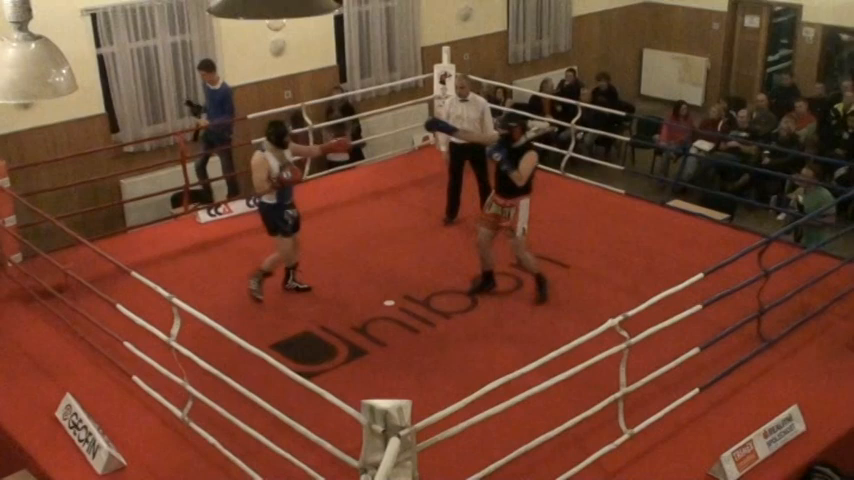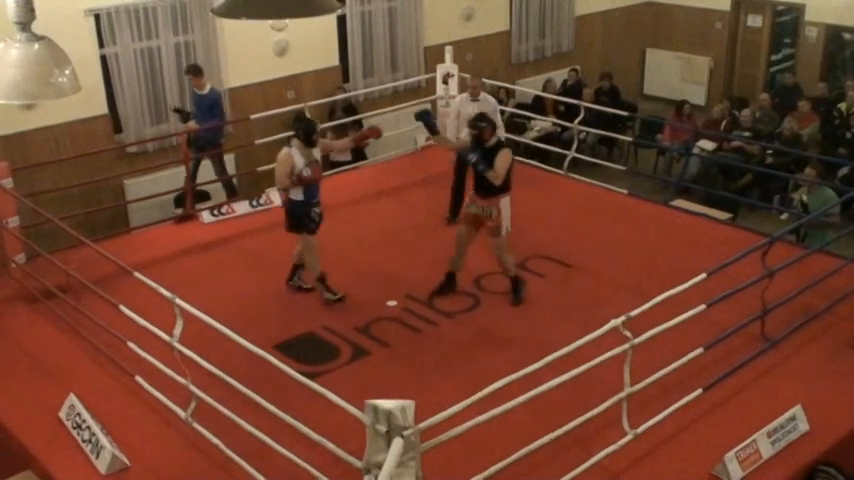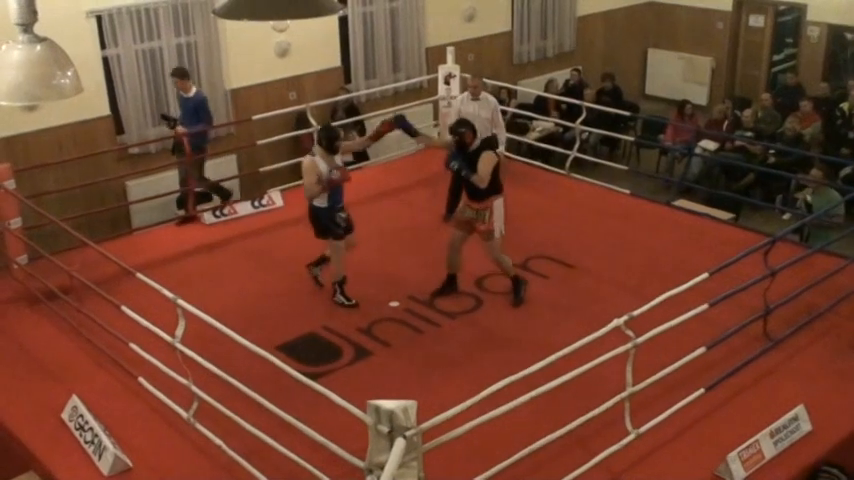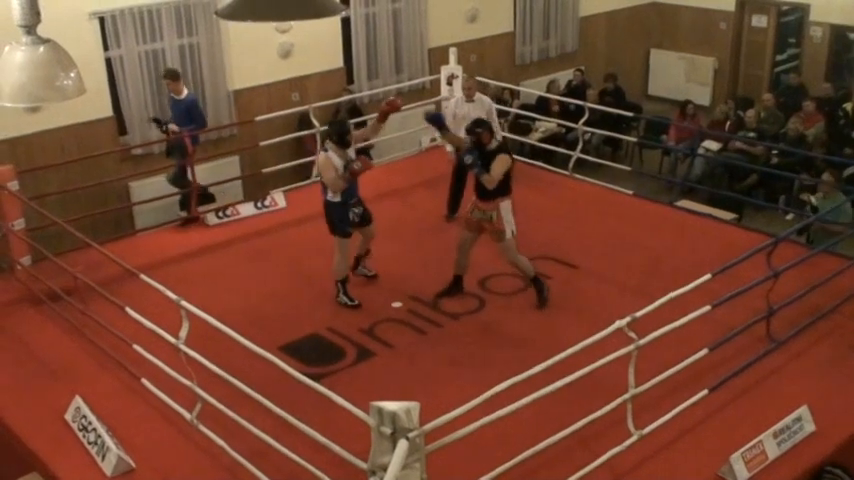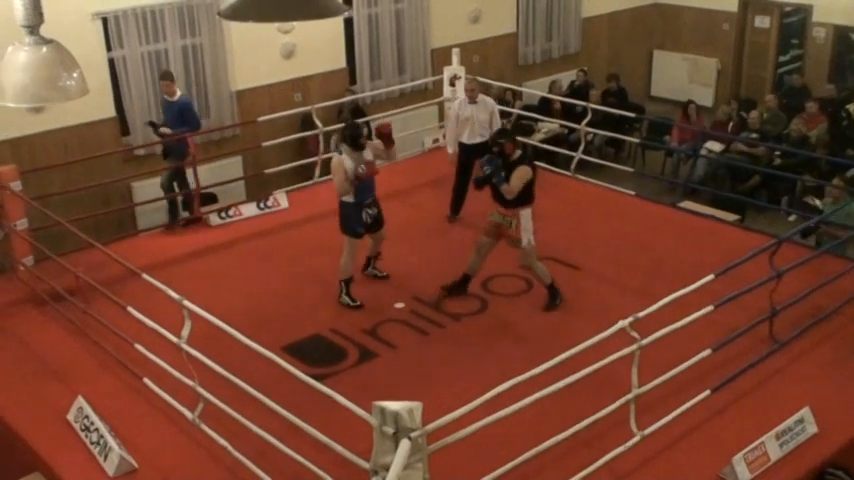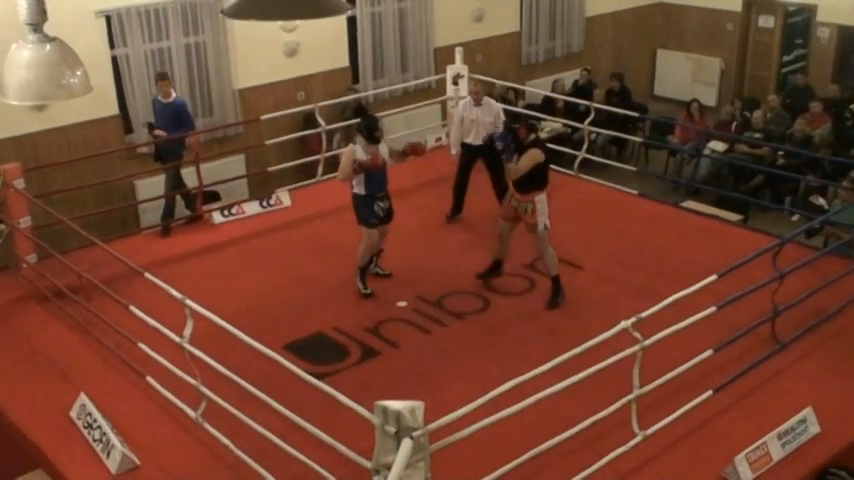
dt=0.2s
person 1, frame 1
left shoulder: (529, 152)
right shoulder: (499, 139)
left elbow: (520, 180)
right elbow: (472, 136)
left wrist: (503, 161)
right wrist: (446, 127)
left hip: (516, 204)
right hip: (497, 199)
left knee: (519, 250)
right knee: (482, 241)
left ankle: (540, 281)
right ankle: (487, 280)
person 1, frame 2
left shoulder: (503, 151)
right shoulder: (474, 143)
left elbow: (497, 180)
right elbow: (448, 144)
left wrist: (478, 163)
right wrist: (431, 126)
left hip: (497, 205)
right hip: (477, 200)
left knee: (500, 253)
right knee: (460, 241)
left ankle: (517, 284)
right ankle: (449, 281)
person 1, frame 3
left shoulder: (487, 153)
right shoulder: (461, 147)
left elbow: (481, 183)
right elbow: (432, 143)
left wrist: (461, 169)
right wrist: (408, 129)
left hip: (489, 206)
right hip: (470, 204)
left knee: (495, 254)
right knee: (454, 245)
left ankle: (517, 283)
right ankle: (450, 283)
person 1, frame 4
left shoulder: (502, 155)
right shoulder: (480, 146)
left elbow: (491, 183)
right elbow: (456, 141)
left wrist: (474, 164)
right wrist: (442, 126)
left hip: (498, 207)
right hip: (479, 204)
left knee: (511, 254)
right knee: (463, 244)
left ankle: (539, 285)
right ankle: (457, 284)
person 1, frame 5
left shoulder: (524, 168)
right shoulder: (505, 158)
left elbow: (510, 194)
left wrist: (494, 173)
right wrist: (485, 178)
left hip: (519, 215)
right hip: (501, 211)
left knee: (530, 260)
right knee: (481, 247)
left ankle: (554, 293)
right ankle: (463, 284)
person 1, frame 6
left shoulder: (535, 151)
right shoulder: (521, 141)
left elbow: (513, 173)
left wrist: (505, 150)
left hip: (533, 199)
right hip: (517, 194)
left knee: (542, 245)
right knee: (502, 232)
left ankle: (557, 288)
right ankle: (496, 267)
person 2, frame 1
left shoulder: (287, 148)
right shoulder: (260, 159)
left elbow: (309, 151)
right elbow: (260, 188)
left wrist: (330, 147)
right wrist: (280, 182)
left hip: (287, 204)
right hip: (272, 208)
left knee: (294, 243)
right knee: (284, 251)
left ankle: (290, 280)
right ankle: (257, 279)
person 2, frame 2
left shoulder: (317, 145)
right shoulder: (287, 155)
left elbow: (341, 145)
right elbow: (281, 183)
left wrist: (362, 137)
right wrist: (300, 179)
left hip: (312, 202)
right hip: (298, 205)
left knee: (307, 244)
right knee: (311, 248)
left ankle: (295, 278)
right ankle: (325, 290)
person 2, frame 3
left shoulder: (338, 151)
right shoulder: (311, 163)
left elbow: (361, 143)
right elbow: (311, 192)
left wrist: (381, 132)
right wrist: (330, 182)
left hip: (337, 207)
right hip: (323, 212)
left knee: (347, 244)
right knee: (339, 250)
left ankle: (315, 266)
right ankle: (339, 293)
person 2, frame 4
left shoulder: (349, 145)
right shoulder: (326, 159)
left elbow: (373, 129)
right elbow: (335, 187)
left wrist: (384, 114)
right wrist: (352, 173)
left hip: (355, 202)
right hip: (338, 207)
left knee: (369, 235)
right knee: (342, 250)
left ankle: (358, 266)
right ankle: (341, 292)
person 2, frame 5
left shoulder: (369, 148)
right shoulder: (339, 161)
left elbow: (389, 155)
right elbow: (341, 189)
left wrist: (387, 139)
right wrist: (357, 177)
left hip: (370, 203)
right hip: (352, 208)
left knee: (379, 237)
right knee: (351, 251)
left ankle: (370, 267)
right ankle: (345, 294)
person 2, frame 6
left shoulder: (381, 144)
right shoulder: (352, 151)
left elbow: (396, 157)
right elbow: (342, 176)
left wrist: (408, 152)
right wrist: (360, 167)
left hip: (382, 195)
right hip: (365, 199)
left knee: (382, 233)
right knee: (369, 240)
left ankle: (373, 265)
right ankle: (361, 277)
person 3, frame 1
left shoulder: (225, 91)
right shoulder: (207, 86)
left elbow: (230, 116)
left wrist: (209, 122)
right wrist: (204, 115)
left hip: (222, 134)
right hip: (209, 132)
left knee: (227, 168)
right knee: (199, 165)
left ankle: (234, 195)
right ankle: (208, 197)
person 3, frame 2
left shoulder: (214, 95)
right shoulder: (195, 91)
left elbow: (220, 121)
left wrist: (198, 127)
right wrist: (192, 123)
left hip: (213, 139)
right hip: (198, 138)
left knee: (220, 172)
right knee: (191, 173)
left ankle: (233, 197)
person 3, frame 3
left shoulder: (200, 98)
right shoulder: (181, 95)
left elbow: (208, 124)
left wrist: (185, 130)
right wrist: (179, 125)
left hip: (197, 143)
right hip: (184, 142)
left knee: (197, 180)
right knee: (183, 179)
left ankle: (224, 194)
right ankle: (189, 212)
person 3, frame 4
left shoulder: (191, 100)
right shoulder: (171, 98)
left elbow: (202, 124)
left wrist: (179, 130)
right wrist: (168, 125)
left hip: (187, 145)
right hip: (175, 144)
left knee: (173, 177)
right knee: (181, 178)
left ankle: (200, 193)
right ankle: (191, 212)
person 3, frame 5
left shoulder: (184, 102)
right shoulder: (164, 100)
left elbow: (196, 126)
left wrist: (172, 132)
right wrist: (161, 128)
left hip: (180, 148)
right hip: (170, 147)
left knee: (166, 183)
right knee: (181, 182)
left ankle: (174, 217)
right ankle: (193, 212)
person 3, frame 6
left shoulder: (179, 104)
right shoulder: (156, 102)
left elbow: (190, 128)
left wrist: (167, 135)
right wrist: (153, 130)
left hip: (175, 150)
right hip: (161, 149)
left knee: (170, 187)
right knee: (177, 183)
left ankle: (166, 222)
right ankle: (194, 210)
person 4, frame 1
left shoulder: (481, 103)
right shoulder: (449, 103)
left elbow: (489, 128)
right wrist: (443, 149)
left hip: (476, 145)
right hip: (456, 146)
left knee: (483, 180)
right knee: (454, 180)
right ankle: (451, 214)
person 4, frame 2
left shoulder: (491, 102)
right shoulder: (458, 101)
left elbow: (498, 126)
right elbow: (452, 125)
right knee: (459, 179)
right ankle: (454, 213)
person 4, frame 3
left shoulder: (491, 102)
right shoulder: (460, 101)
left elbow: (499, 125)
left wrist: (501, 147)
left hip: (485, 143)
right knee: (457, 178)
right ankle: (450, 211)
person 4, frame 4
left shoulder: (486, 102)
right shoulder: (454, 103)
left elbow: (495, 126)
right elbow: (450, 127)
right knee: (458, 179)
right ankle: (452, 211)
person 4, frame 5
left shoulder: (489, 103)
right shoulder: (457, 105)
left elbow: (497, 127)
right elbow: (452, 128)
right wrist: (451, 150)
left hip: (486, 145)
right hip: (466, 146)
right knee: (461, 179)
right ankle: (454, 211)
person 4, frame 6
left shoulder: (494, 106)
right shoulder: (462, 106)
left elbow: (502, 129)
right elbow: (456, 129)
right wrist: (454, 150)
left hip: (488, 146)
right hip: (468, 146)
left knee: (498, 179)
right knee: (461, 179)
right ankle: (455, 211)
